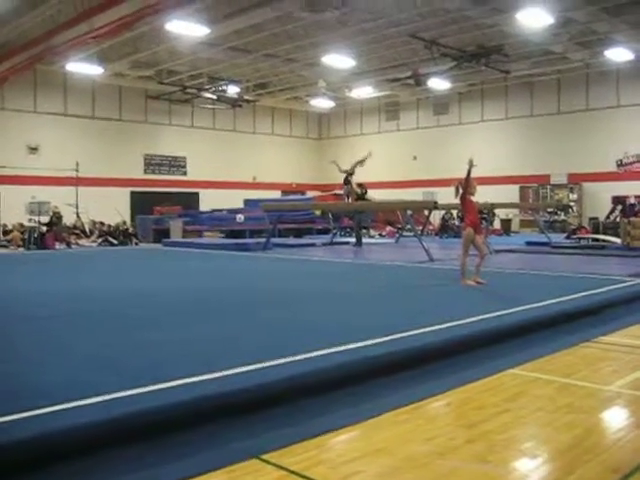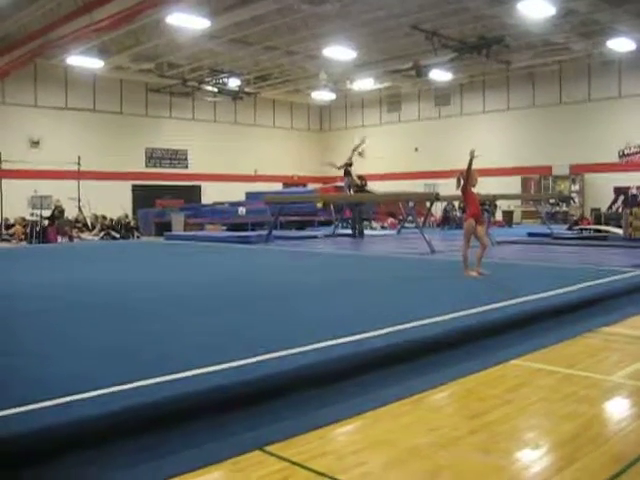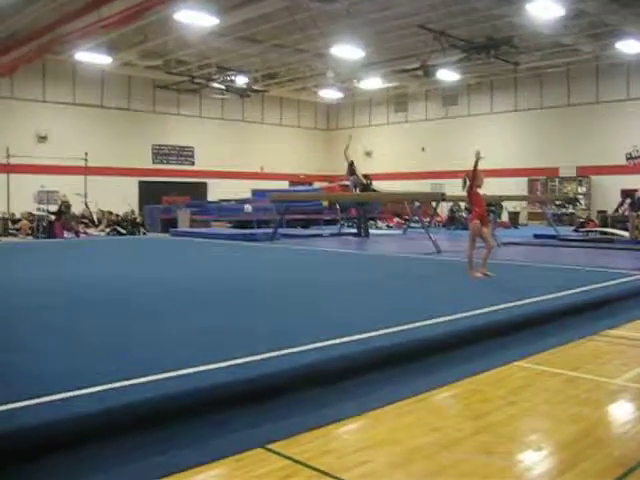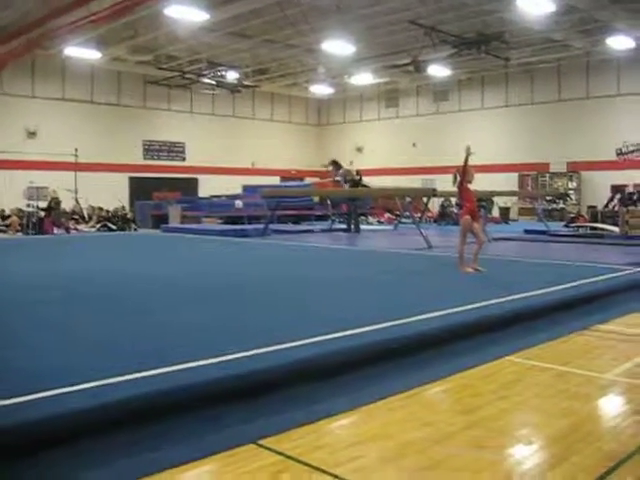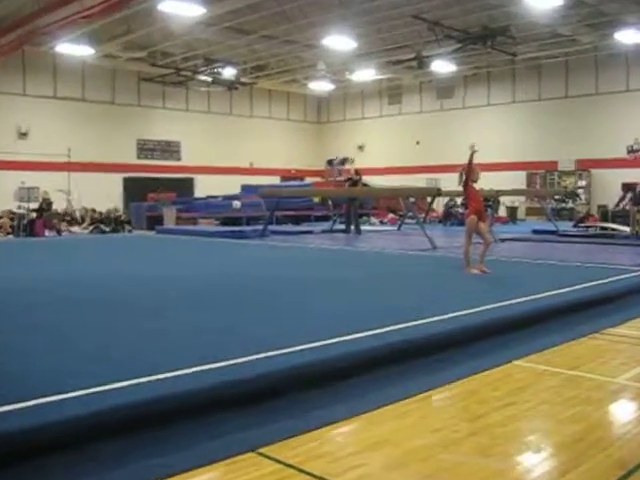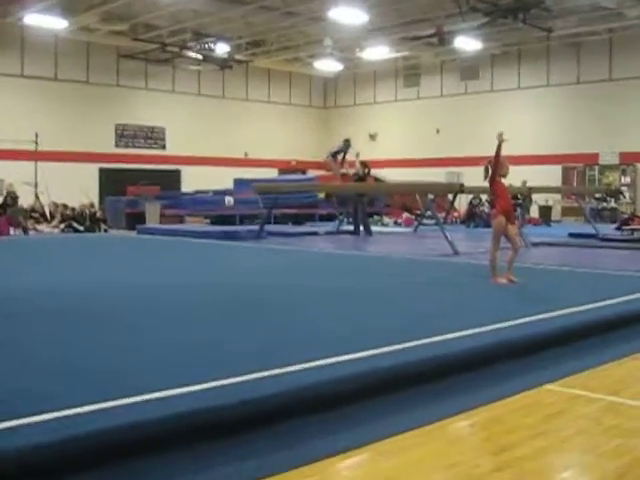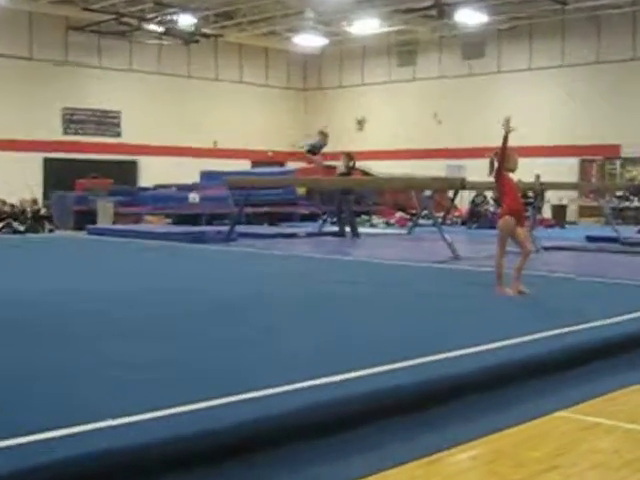
dt=0.3s
person 1, frame 1
left shoulder: (471, 201)
right shoulder: (463, 198)
left elbow: (476, 217)
right elbow: (466, 182)
left wrist: (481, 231)
right wrist: (470, 168)
left hip: (474, 229)
right hip: (468, 228)
left knee: (483, 252)
right knee: (465, 254)
left ankle: (476, 276)
right ankle: (464, 279)
person 1, frame 2
left shoulder: (472, 193)
right shoulder: (465, 190)
left elbow: (478, 209)
right elbow: (467, 172)
left wrist: (483, 222)
right wrist: (471, 159)
left hip: (476, 220)
right hip: (469, 219)
left knee: (485, 243)
right knee: (466, 245)
left ankle: (477, 267)
right ankle: (467, 270)
person 1, frame 3
left shoulder: (477, 193)
right shoulder: (470, 191)
left elbow: (483, 209)
right elbow: (473, 174)
left wrist: (488, 223)
right wrist: (477, 160)
left hip: (481, 221)
right hip: (475, 220)
left knee: (490, 244)
right knee: (472, 246)
left ankle: (483, 268)
right ankle: (472, 270)
person 1, frame 4
left shoulder: (468, 189)
right shoulder: (461, 186)
left elbow: (474, 205)
right elbow: (463, 170)
left wrist: (479, 219)
right wrist: (467, 156)
left hip: (472, 216)
right hip: (465, 215)
left knee: (481, 240)
right knee: (463, 242)
left ankle: (473, 263)
right ankle: (462, 266)
person 1, frame 5
left shoulder: (474, 188)
right shoulder: (466, 185)
left elbow: (480, 205)
right elbow: (468, 168)
left wrist: (485, 219)
right wrist: (472, 154)
left hip: (478, 216)
right hip: (471, 216)
left knee: (488, 240)
right knee: (468, 243)
left ankle: (480, 265)
right ankle: (468, 267)
person 1, frame 6
left shoulder: (502, 185)
right shoulder: (493, 181)
left elbow: (508, 204)
right elbow: (496, 160)
left wrist: (513, 221)
right wrist: (499, 144)
left hip: (507, 217)
right hip: (499, 216)
left knee: (516, 245)
right knee: (495, 248)
left ankle: (508, 273)
right ankle: (495, 276)
person 1, frame 7
left shoulder: (510, 180)
right shoulder: (500, 176)
left elbow: (517, 202)
left wrist: (523, 222)
left hip: (515, 218)
right hip: (506, 217)
left knee: (527, 249)
right knee: (501, 252)
